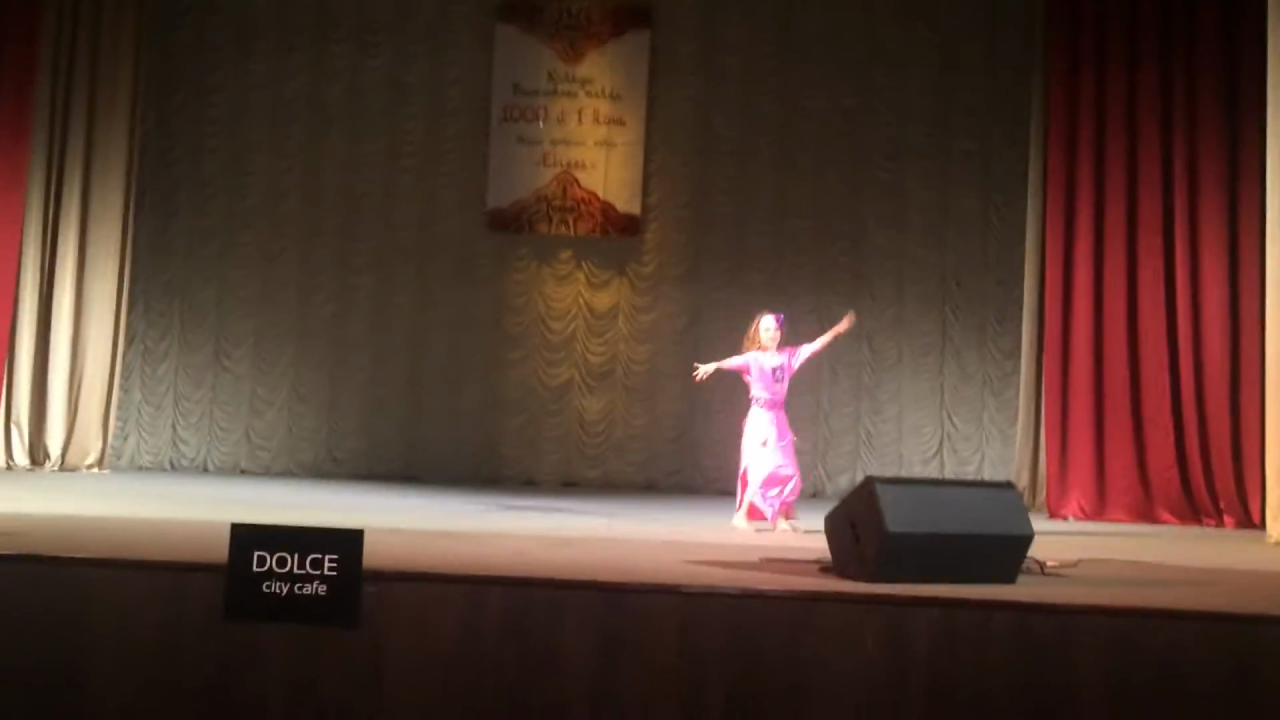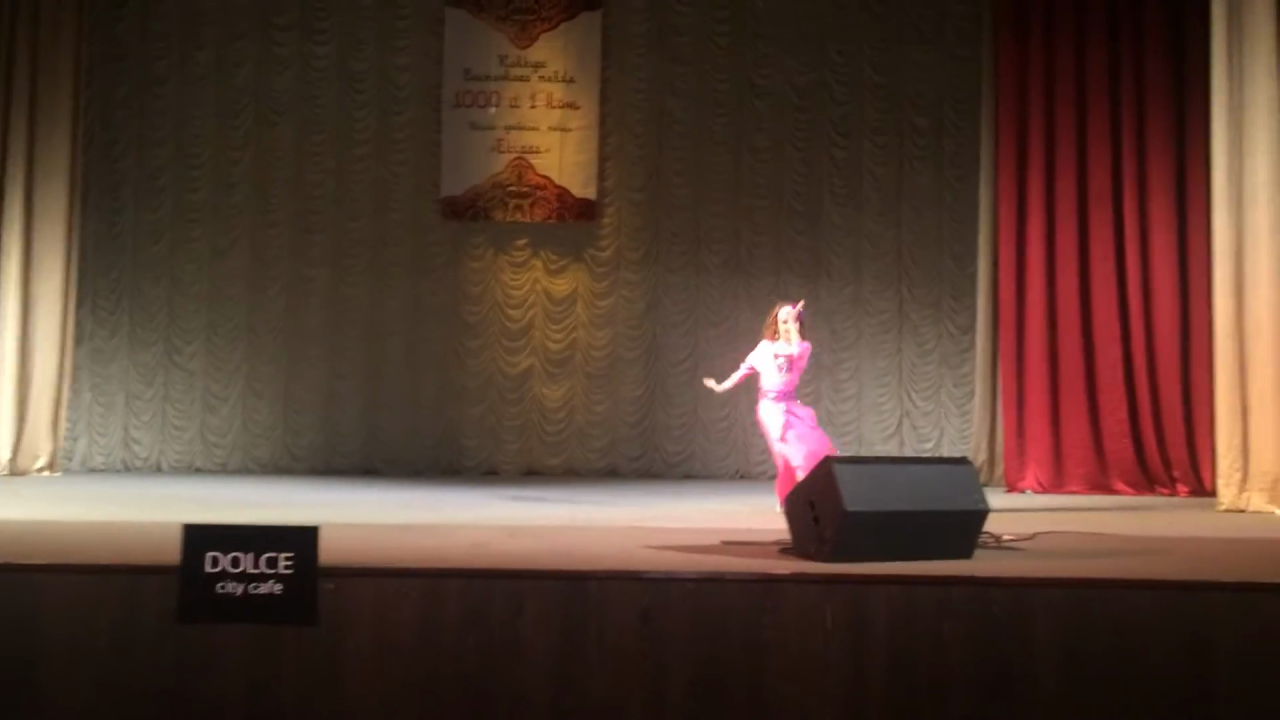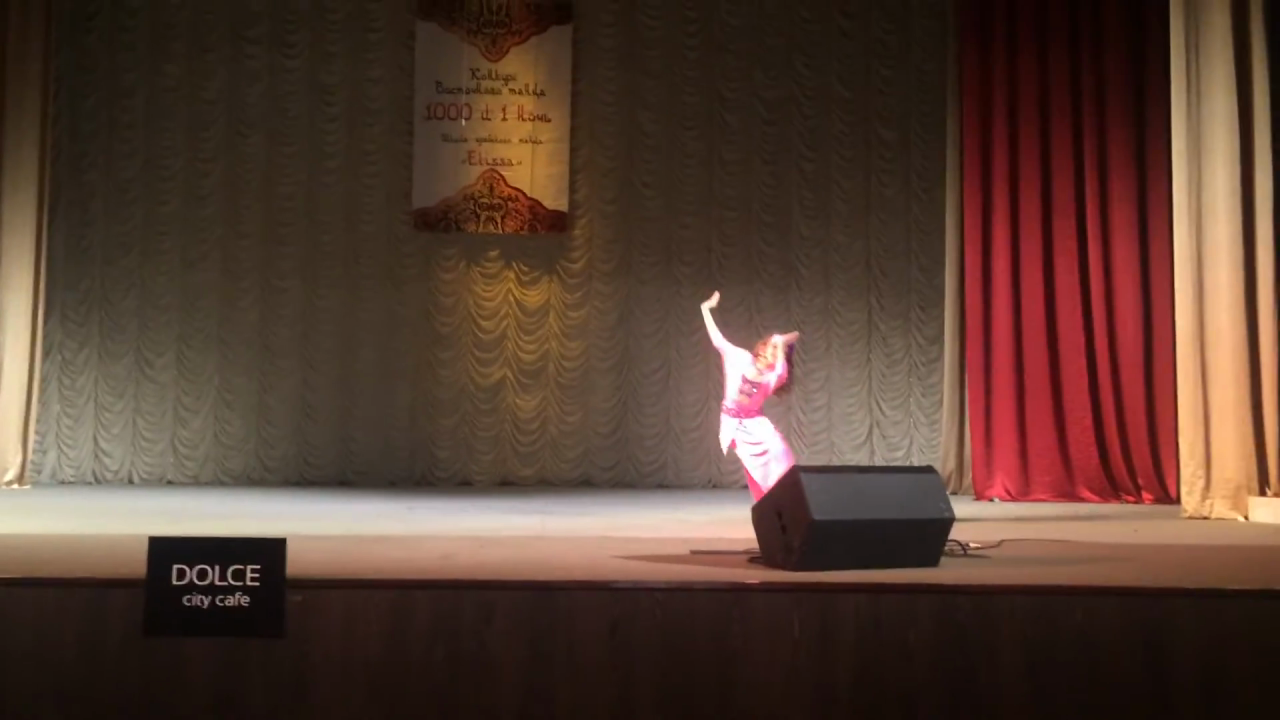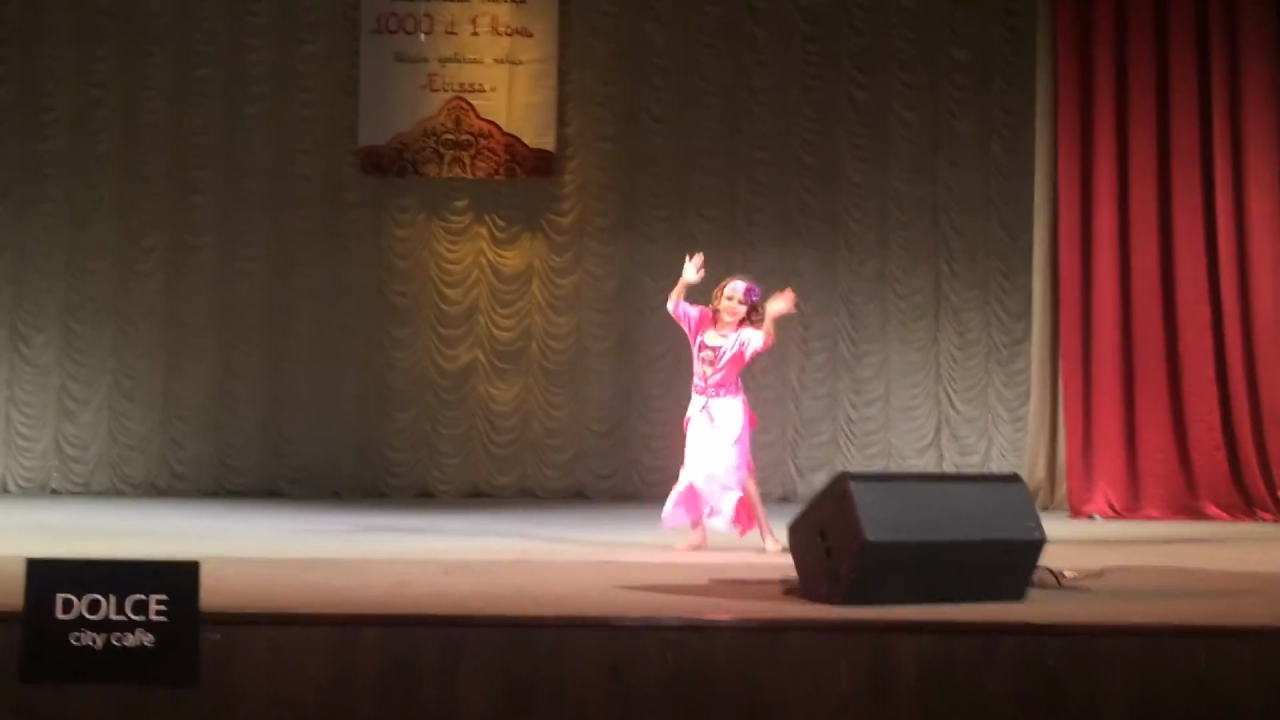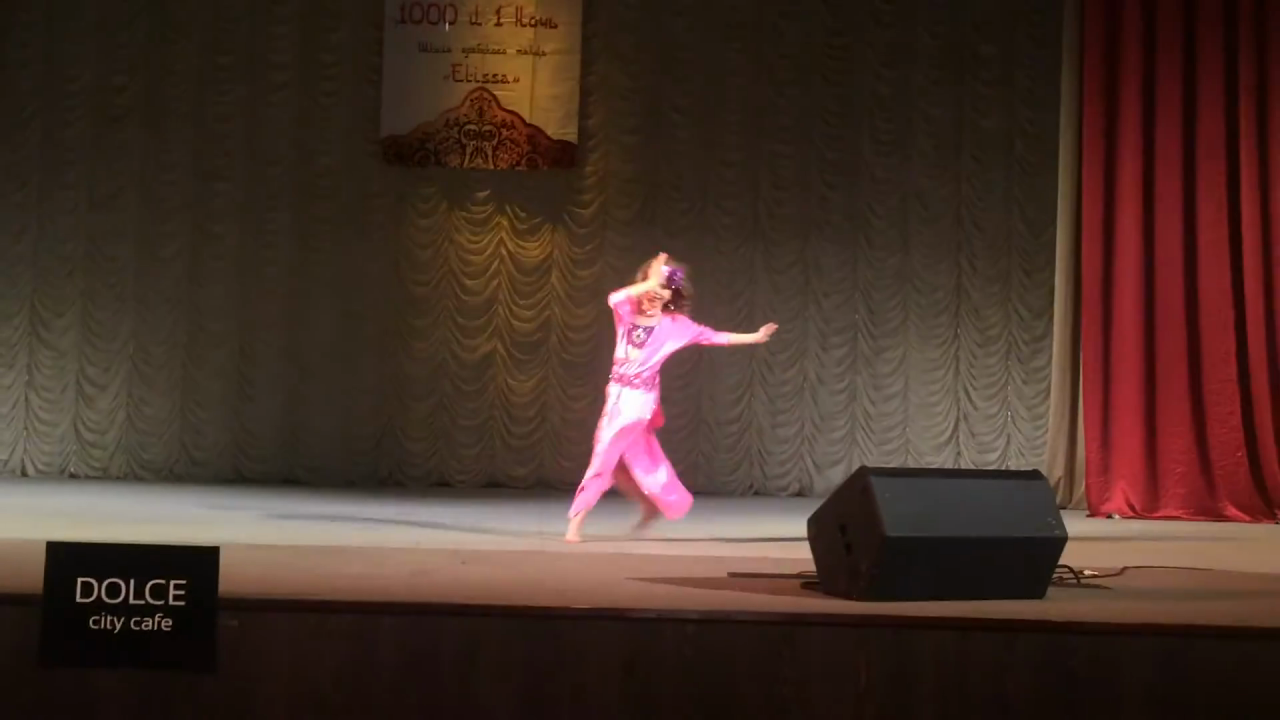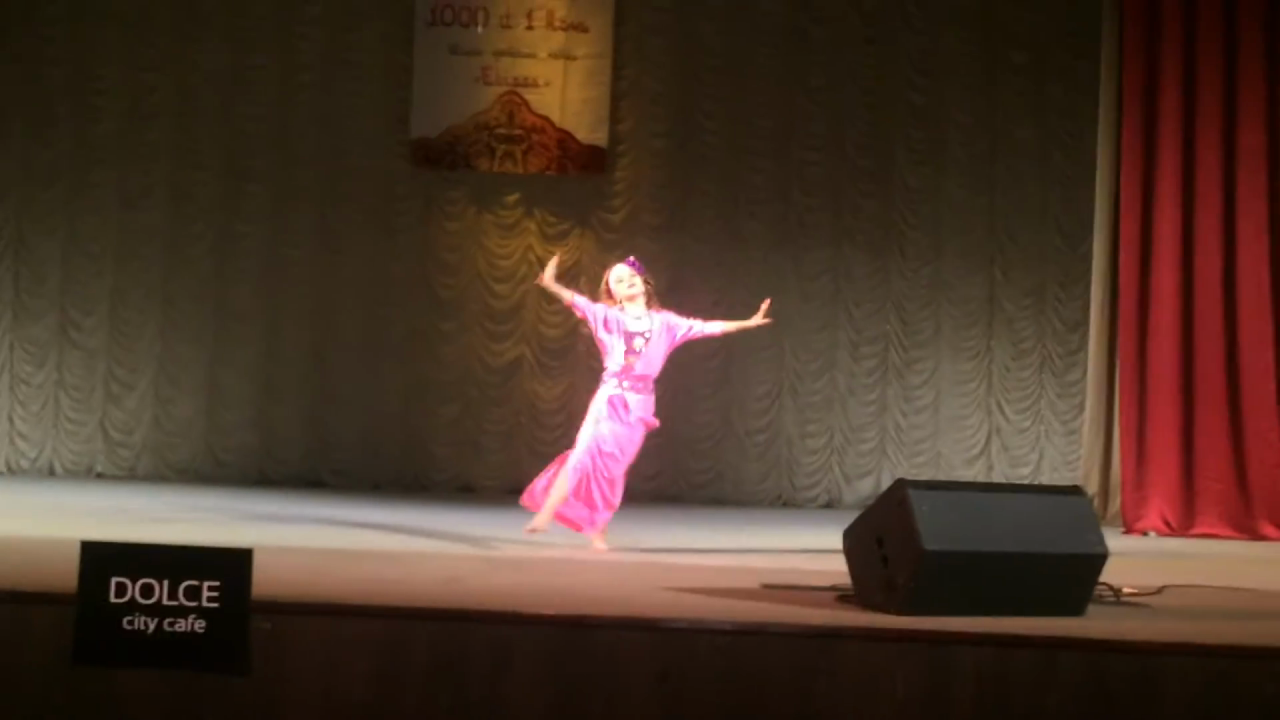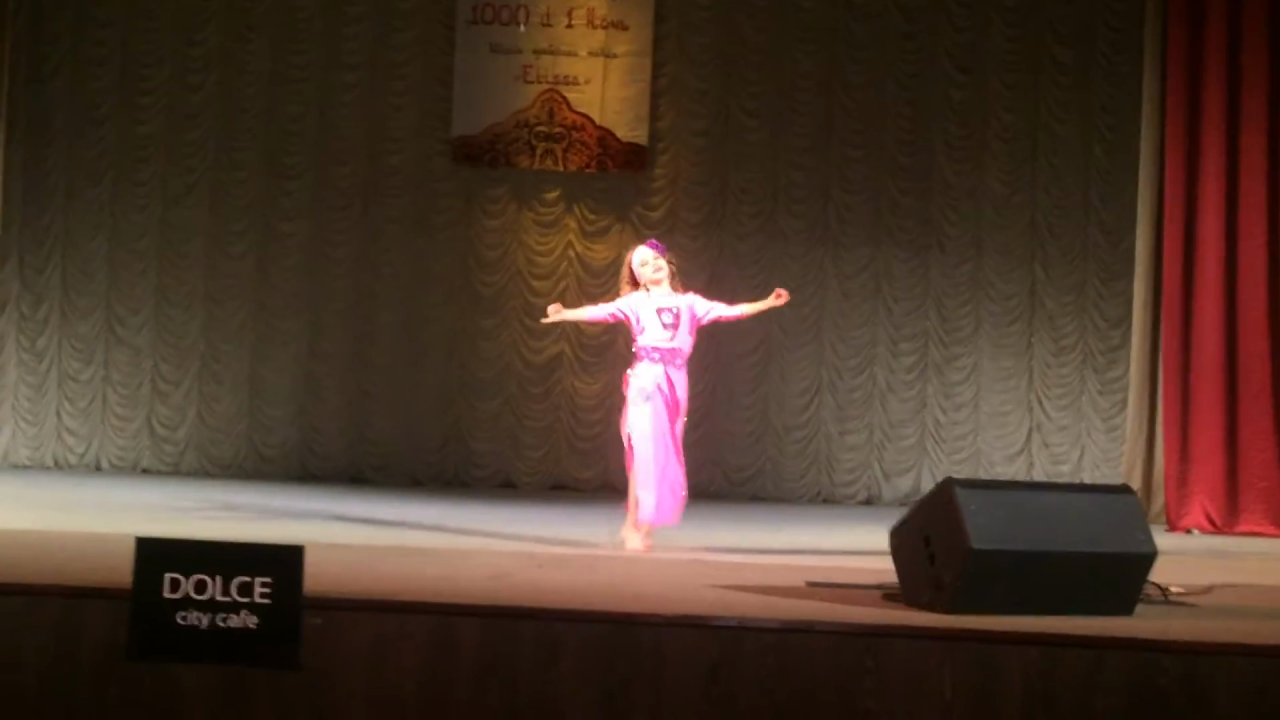
dt=0.4s
person 1, frame 1
left shoulder: (788, 355)
right shoulder: (752, 358)
left elbow: (813, 346)
right elbow: (733, 362)
left wrist: (836, 330)
right wrist: (713, 365)
left hip: (778, 417)
right hip: (759, 416)
left knee: (788, 469)
right knee: (761, 467)
left ankle: (782, 517)
right ankle: (742, 514)
person 1, frame 2
left shoulder: (802, 347)
right shoulder: (765, 347)
left elbow: (798, 351)
right elbow: (745, 369)
left wrist: (796, 319)
right wrist: (722, 386)
left hip: (791, 406)
right hip: (771, 407)
left knee: (816, 445)
right knee: (793, 453)
person 1, frame 3
left shoulder: (774, 377)
right shoulder: (740, 357)
left elbow: (782, 371)
right elbow: (717, 339)
left hip: (753, 422)
right hip: (732, 421)
left knee: (777, 450)
right knee: (754, 464)
person 1, frame 4
left shoulder: (746, 334)
right shoulder: (702, 319)
left elbow: (764, 340)
right elbow: (673, 306)
left wrist: (771, 316)
right wrist: (684, 282)
left hip: (729, 406)
right hip: (700, 404)
left knee: (737, 468)
right knee: (694, 468)
left ankle: (766, 532)
right ankle: (698, 531)
person 1, frame 5
left shoulder: (675, 323)
right shoulder: (629, 309)
left elbow: (712, 336)
right elbow: (613, 298)
left wrist: (753, 337)
right wrist: (647, 284)
left hip: (639, 397)
right hip: (617, 392)
left knee: (604, 455)
left ankle: (577, 519)
right ankle: (651, 505)
person 1, frame 6
left shoulder: (665, 321)
right shoulder: (608, 316)
left elbow: (707, 328)
right elbow: (577, 302)
left wrist: (749, 323)
right wrist: (553, 285)
left hip: (639, 402)
right hip: (610, 395)
left knee: (614, 468)
right knee: (586, 449)
left ankle: (594, 526)
right ankle: (545, 512)
person 1, frame 7
left shoulder: (689, 302)
right shoulder: (635, 301)
left elbow: (727, 312)
right elbow: (601, 311)
left wrist: (766, 303)
right wrist: (564, 313)
left hip: (675, 381)
right hip: (646, 379)
left knee: (668, 458)
right knee: (646, 453)
right ankle: (632, 527)
